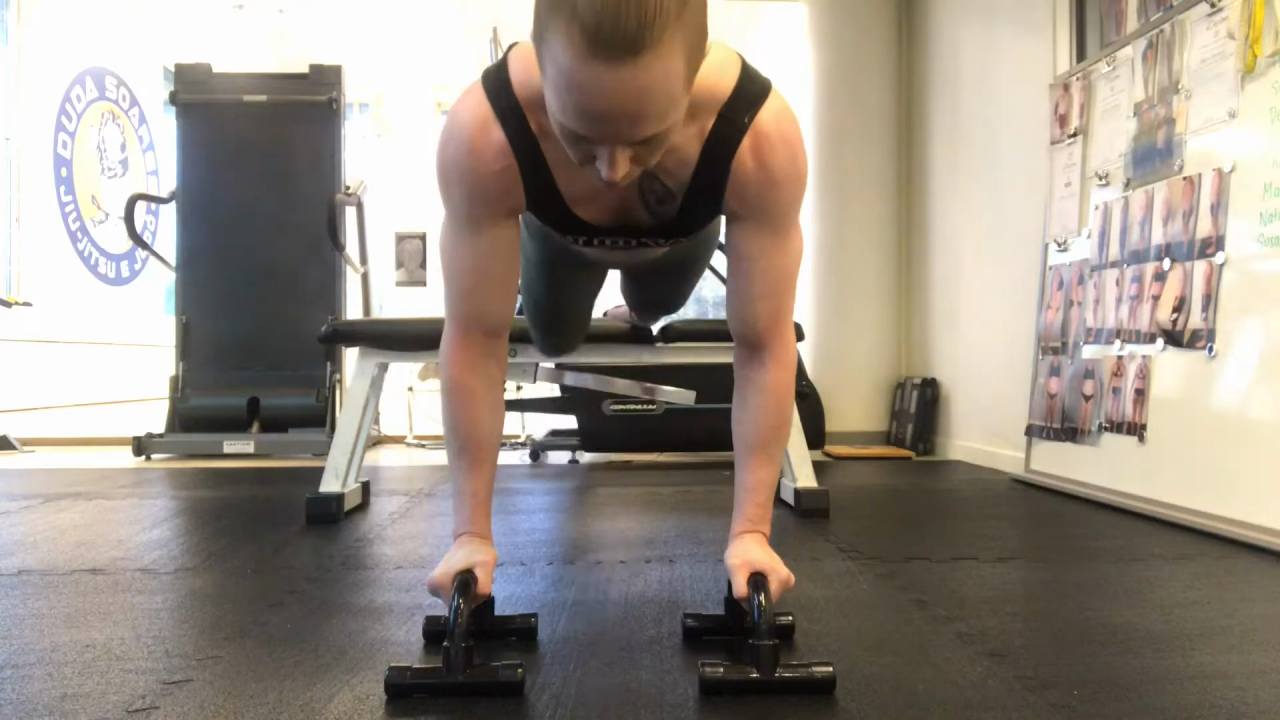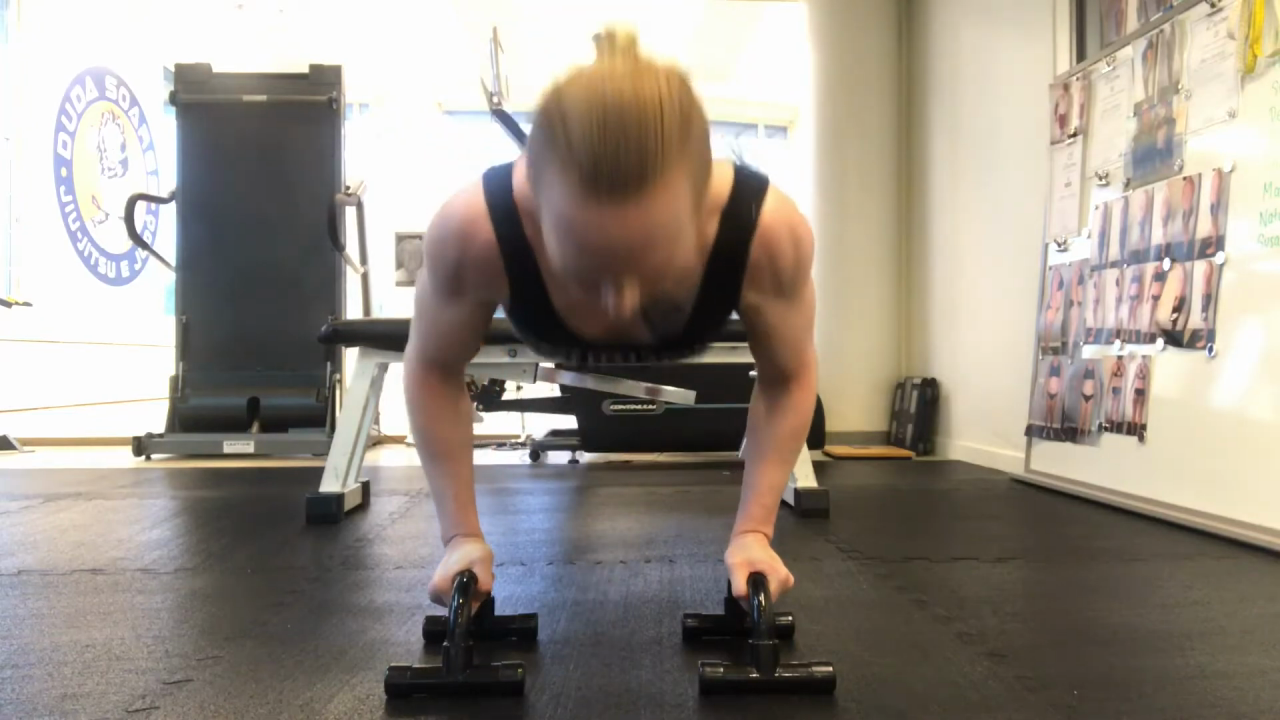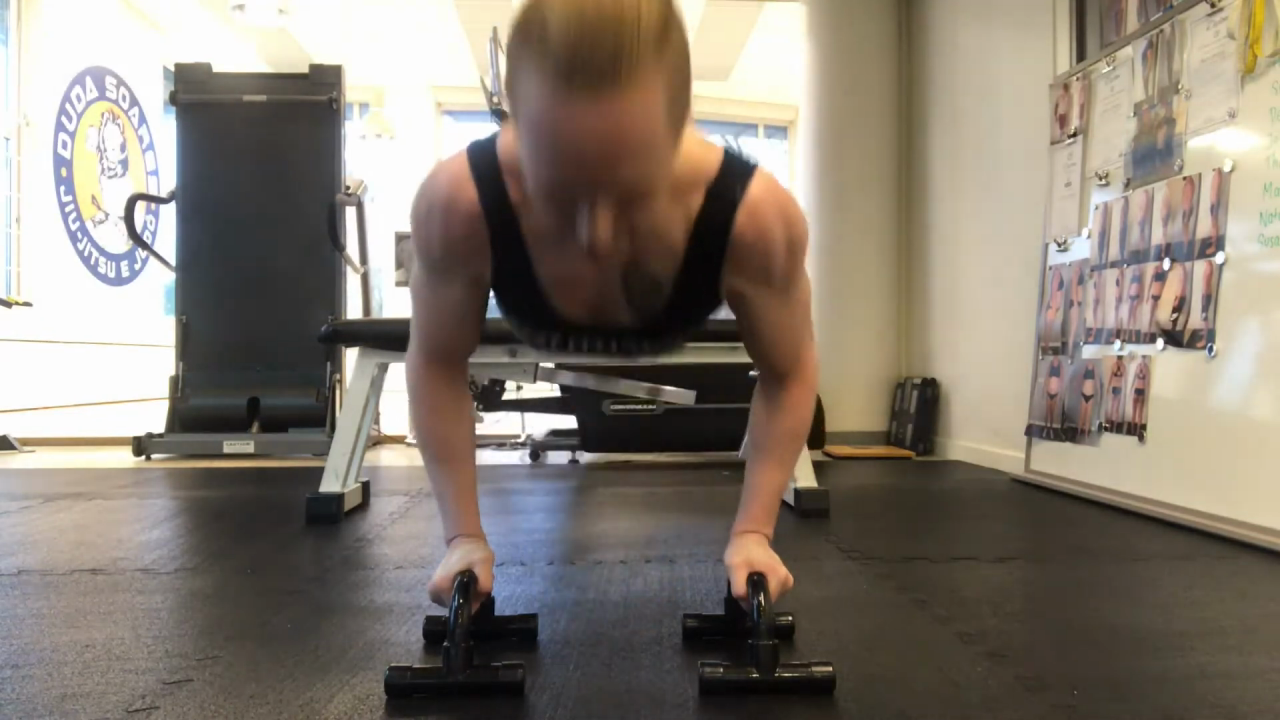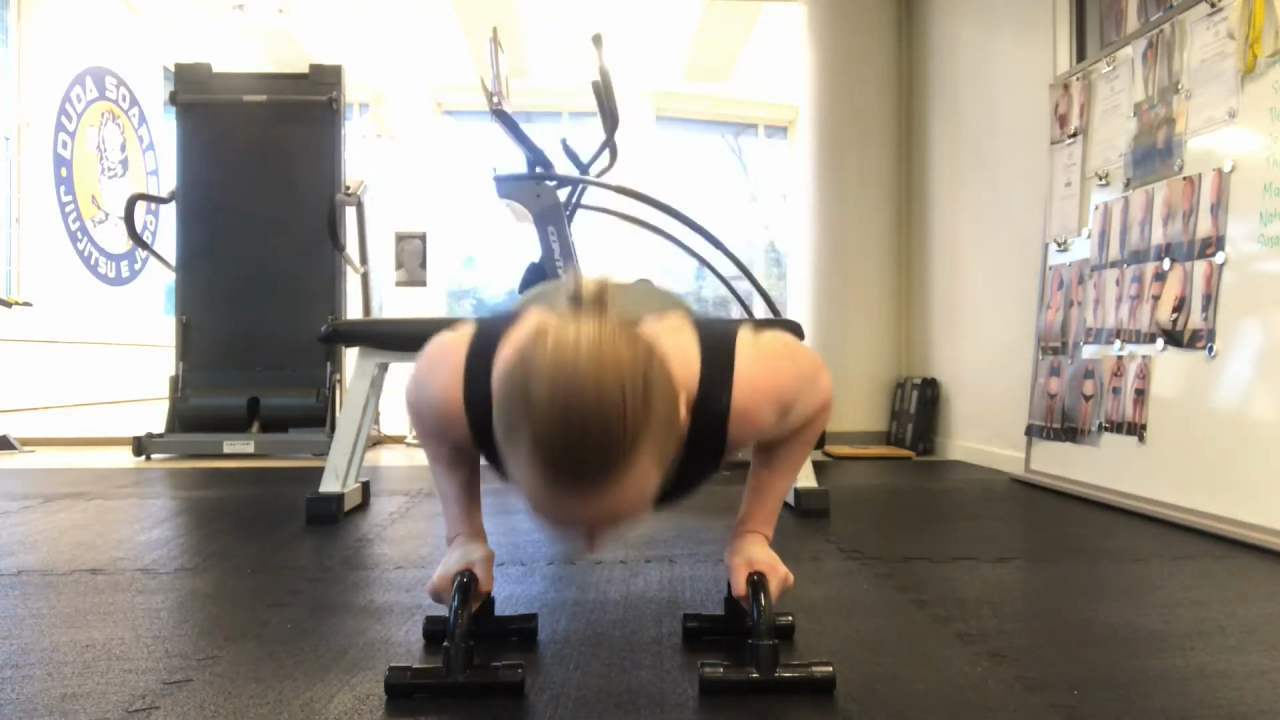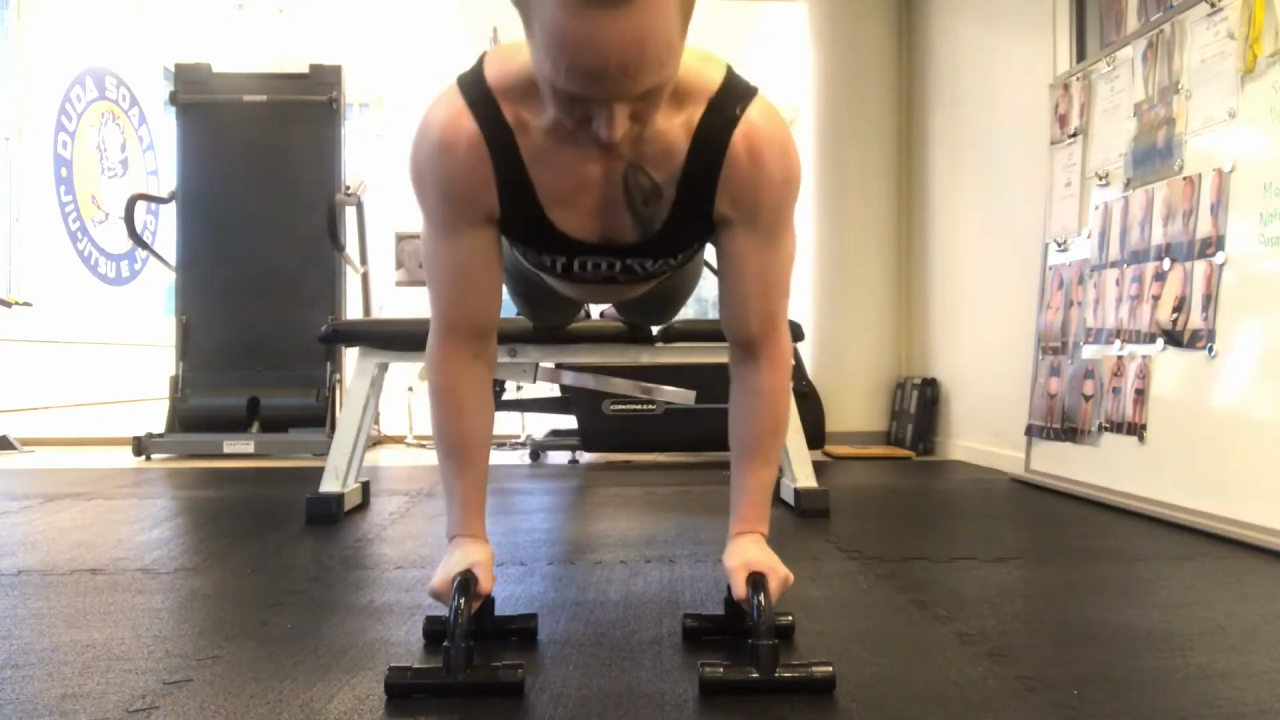
dt=1s
person 1, frame 1
left shoulder: (760, 136)
right shoulder: (483, 133)
left elbow: (764, 345)
right elbow: (476, 340)
left wrist: (750, 531)
right wrist: (470, 533)
left hip: (677, 238)
right hip: (559, 236)
left knee: (654, 310)
person 1, frame 2
left shoulder: (768, 231)
right shoulder: (474, 228)
left elbow: (789, 375)
right elbow: (435, 368)
left wrist: (757, 527)
right wrist: (463, 531)
person 1, frame 3
left shoulder: (753, 213)
right shoulder: (459, 200)
left elbow: (788, 371)
right elbow: (437, 363)
left wrist: (752, 532)
right wrist: (463, 536)
left hip: (666, 314)
right hip: (537, 309)
person 1, frame 4
left shoulder: (742, 390)
right shoulder: (456, 388)
left elbow: (817, 394)
left wrist: (754, 532)
right wrist: (463, 535)
left ankle: (646, 303)
right ankle: (543, 300)
person 1, frame 5
left shoulder: (748, 140)
right shoulder: (458, 134)
left elbow: (759, 349)
right elbow: (462, 344)
left wrist: (748, 530)
right wrist: (467, 534)
left hip: (661, 270)
right hip: (541, 268)
left knee: (653, 316)
right knee: (542, 317)
